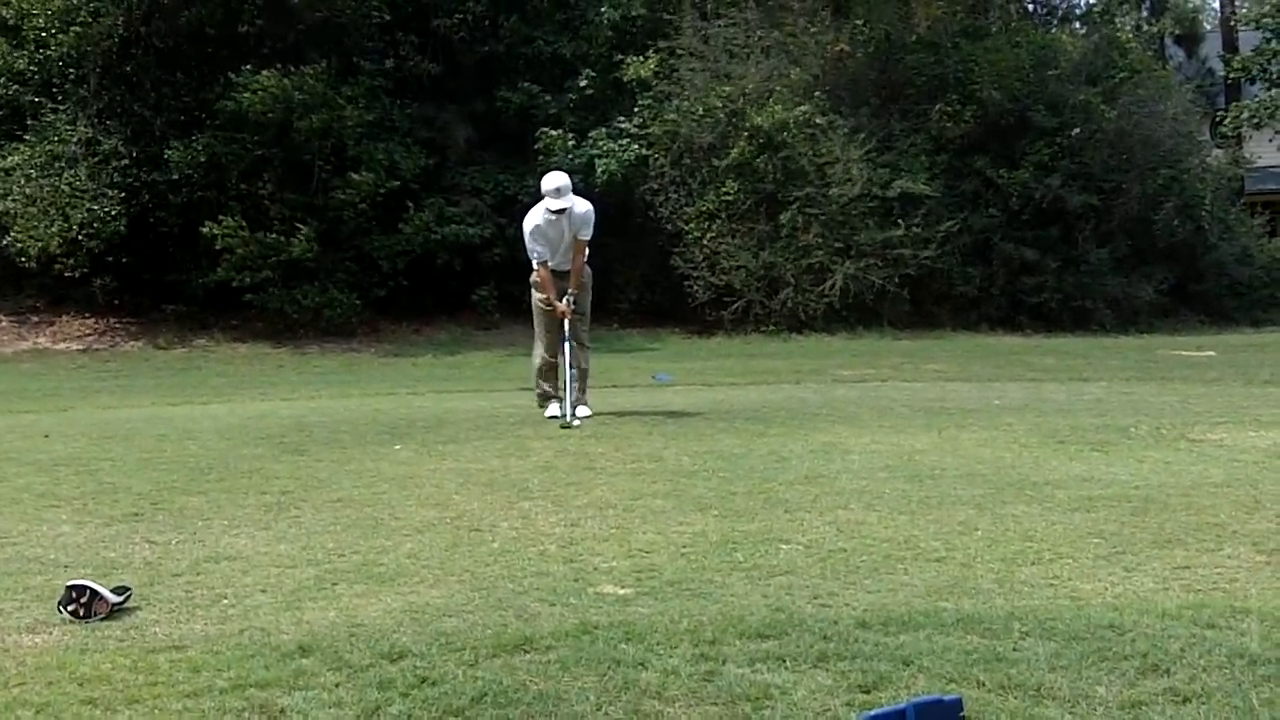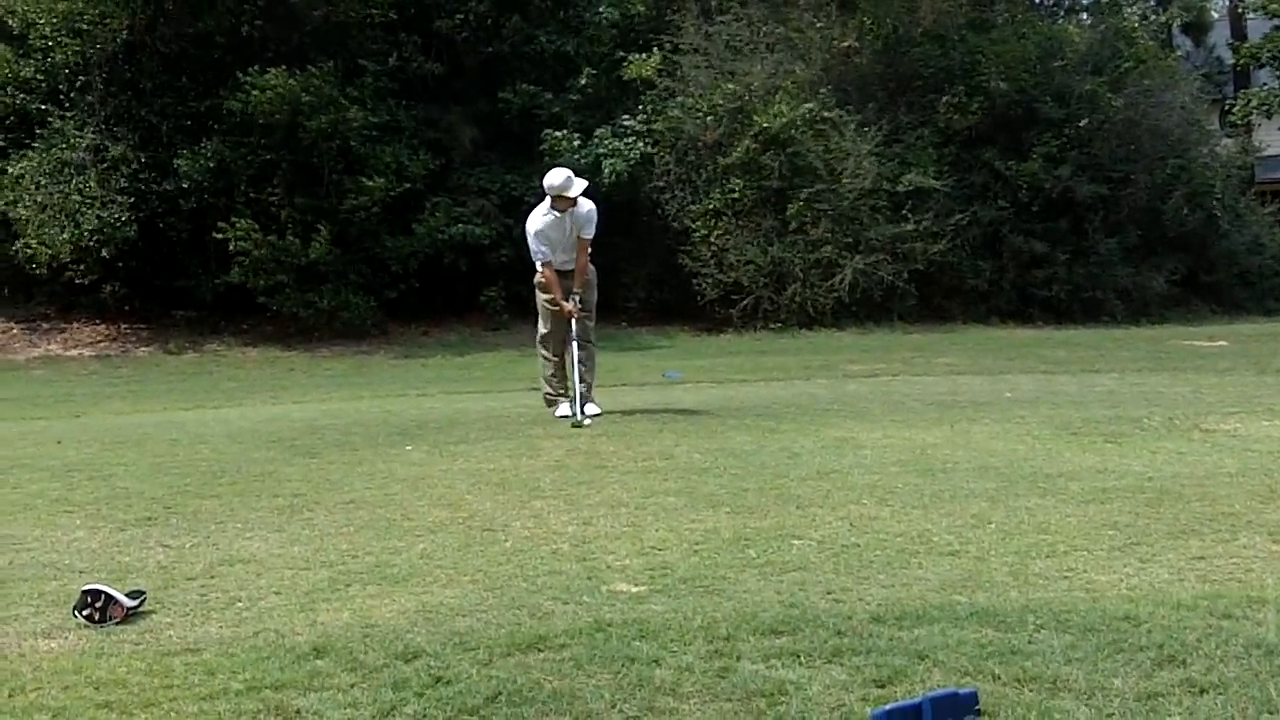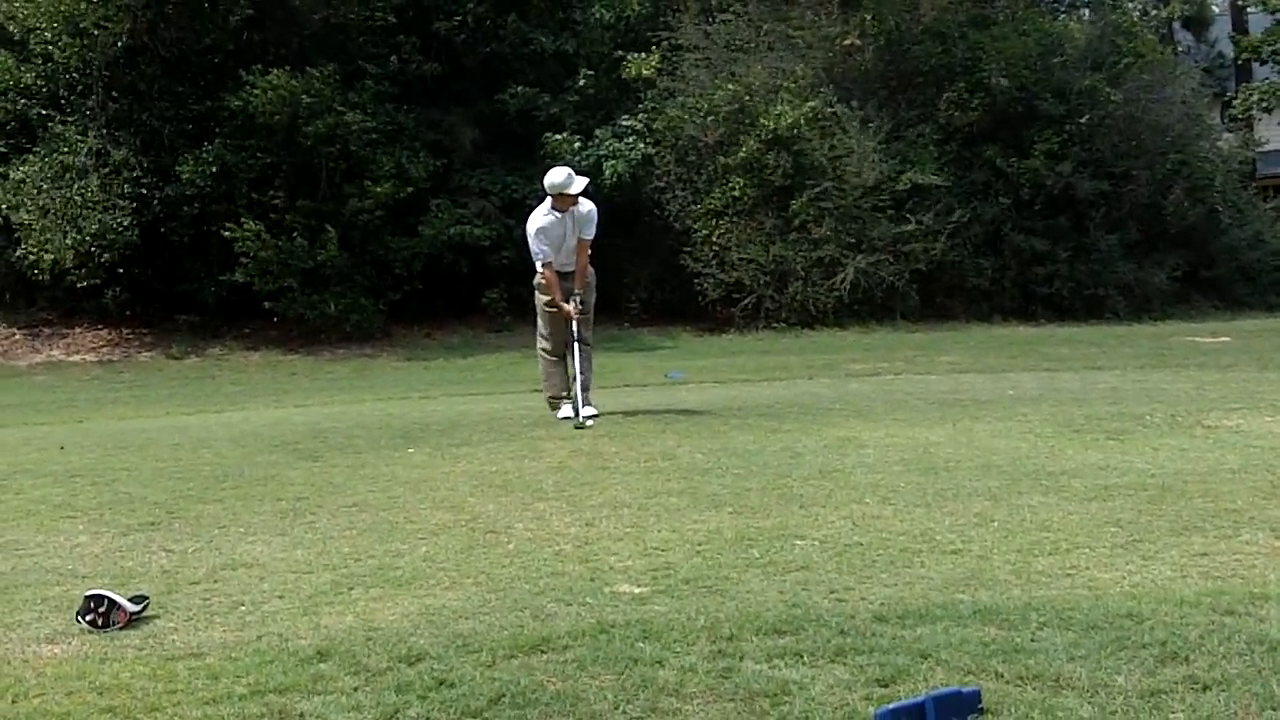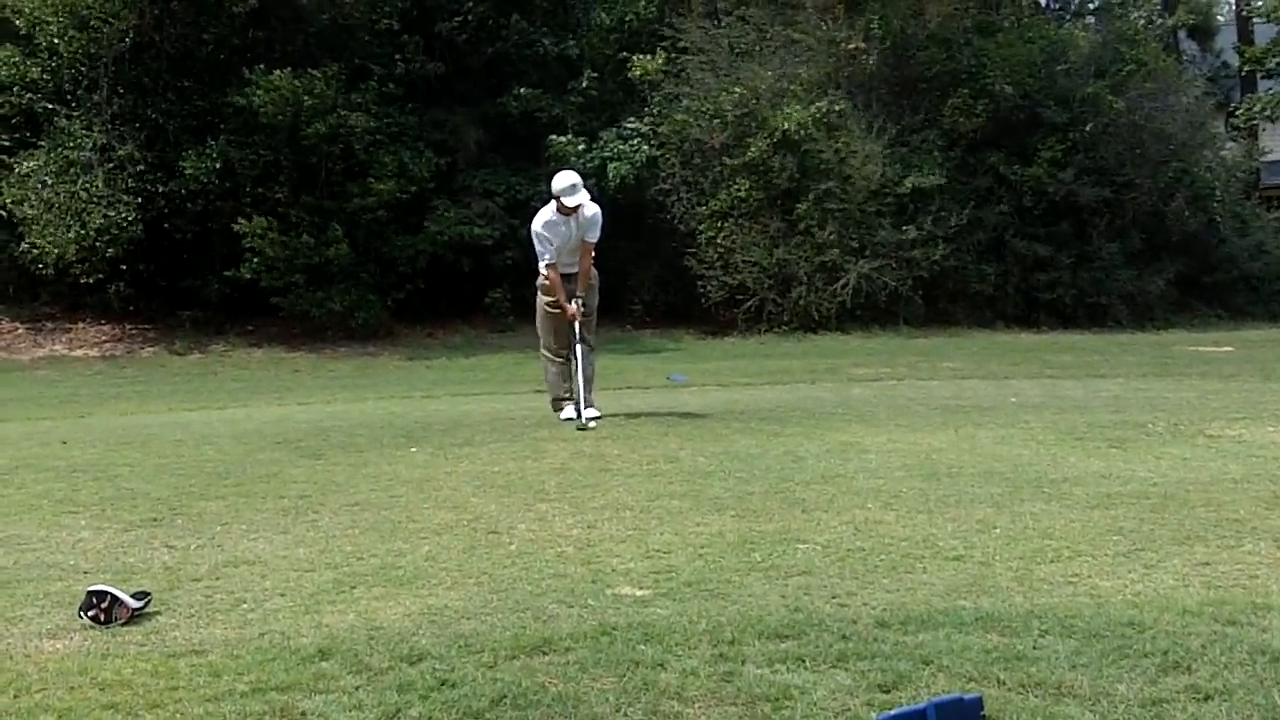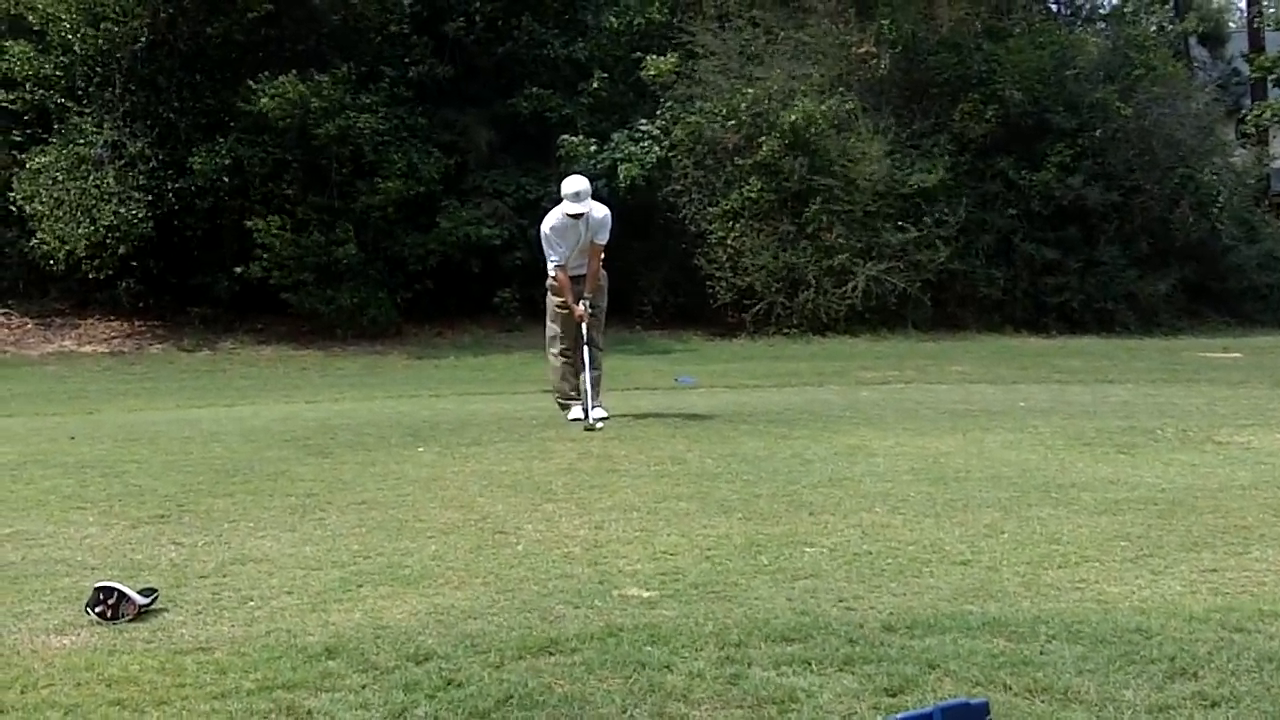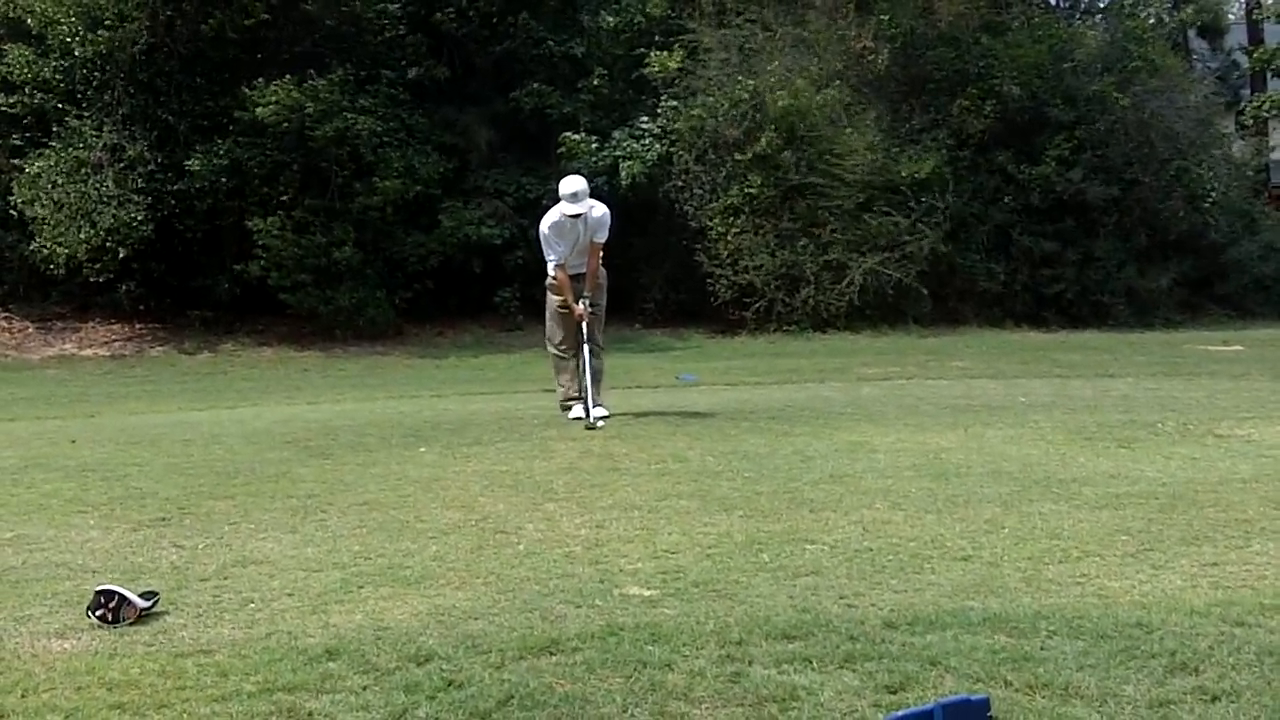
dt=0.2s
person 1, frame 1
left shoulder: (584, 210)
right shoulder: (533, 221)
left elbow: (579, 254)
right elbow: (542, 264)
left wrist: (570, 293)
right wrist: (554, 301)
left hip: (577, 274)
right hip: (546, 277)
left knee: (579, 339)
right knee: (546, 342)
left ankle: (578, 399)
right ankle: (550, 400)
person 1, frame 2
left shoulder: (586, 208)
right shoulder: (536, 223)
left elbow: (582, 253)
right elbow: (546, 265)
left wrist: (576, 292)
right wrist: (561, 300)
left hip: (581, 274)
right hip: (551, 277)
left knee: (585, 337)
right knee: (550, 342)
left ankle: (586, 397)
right ankle: (559, 399)
person 1, frame 3
left shoulder: (587, 209)
right shoulder: (537, 222)
left elbow: (582, 254)
right elbow: (546, 266)
left wrist: (577, 294)
right wrist: (561, 302)
left hip: (581, 275)
right hip: (550, 279)
left knee: (582, 340)
right knee: (551, 344)
left ankle: (583, 399)
right ankle: (561, 401)
person 1, frame 4
left shoulder: (592, 212)
right shoulder: (541, 223)
left elbow: (586, 256)
right elbow: (550, 267)
left wrist: (579, 296)
right wrist: (564, 303)
left hip: (583, 277)
right hip: (553, 280)
left knee: (585, 342)
right knee: (554, 345)
left ankle: (586, 401)
right ankle: (564, 402)
person 1, frame 5
left shoulder: (602, 215)
right shoulder: (551, 224)
left elbow: (595, 259)
right elbow: (559, 268)
left wrist: (587, 297)
right wrist: (572, 304)
left hip: (593, 279)
right hip: (561, 281)
left knee: (593, 343)
right knee: (561, 345)
left ankle: (593, 401)
right ankle: (571, 402)
person 1, frame 6
left shoulder: (600, 213)
right shoulder: (549, 224)
left elbow: (594, 257)
right elbow: (559, 267)
left wrist: (586, 296)
right wrist: (572, 303)
left hip: (592, 277)
right hip: (561, 280)
left knee: (593, 341)
right knee: (563, 344)
left ankle: (594, 400)
right ankle: (573, 401)
